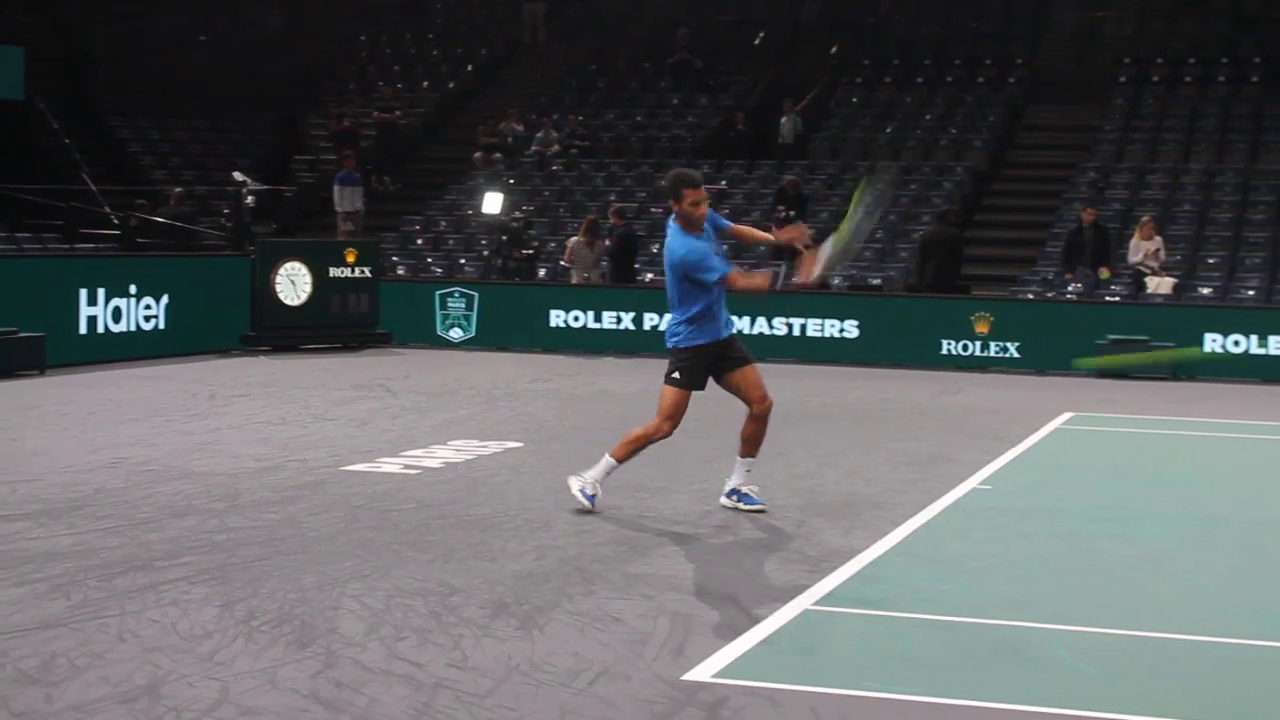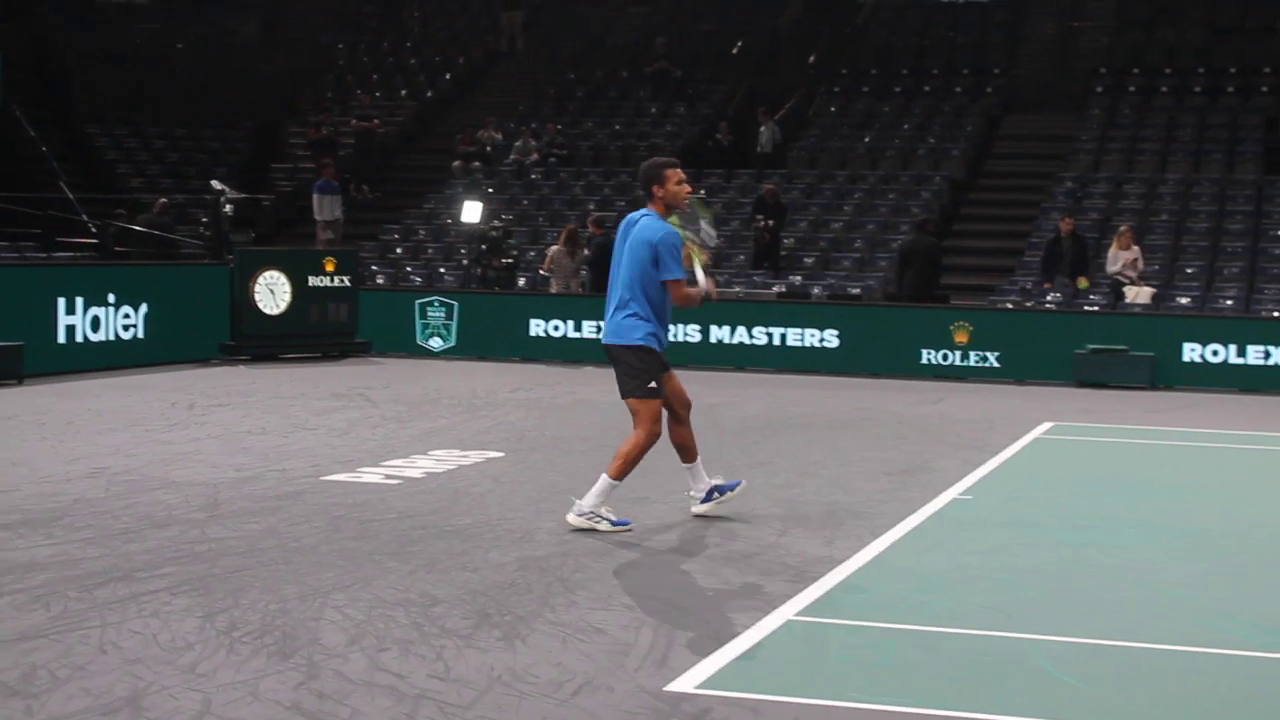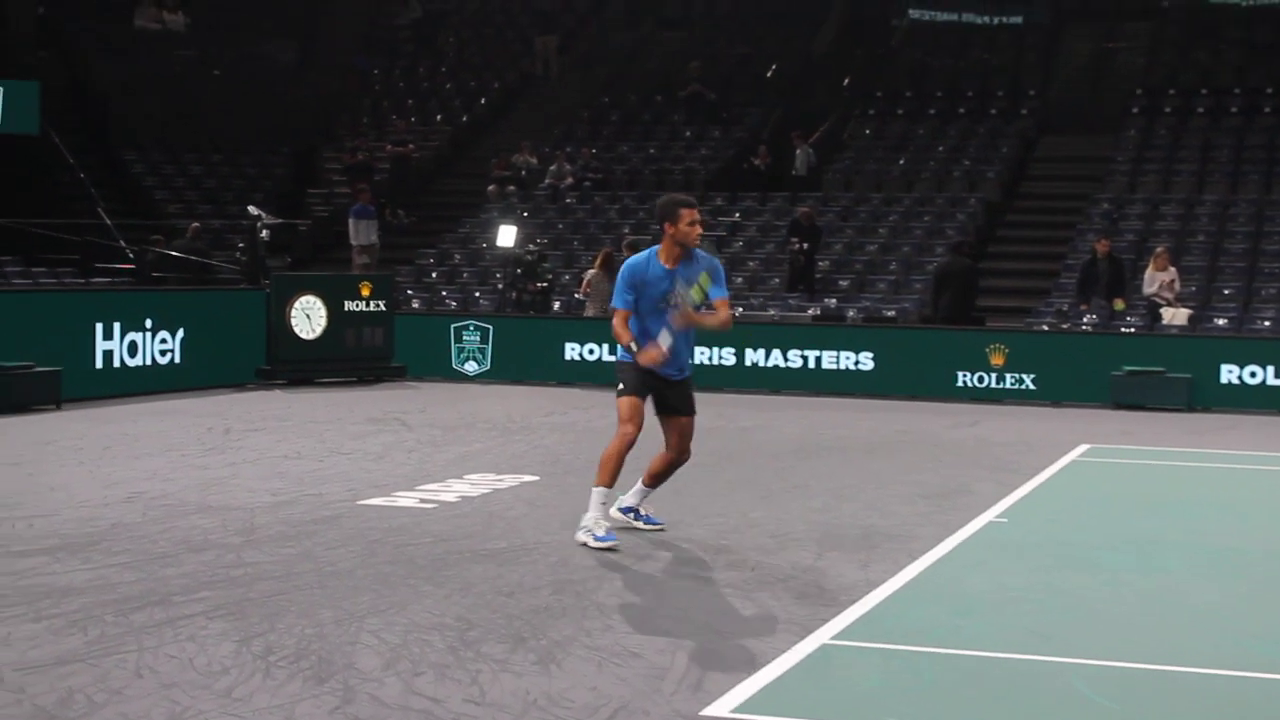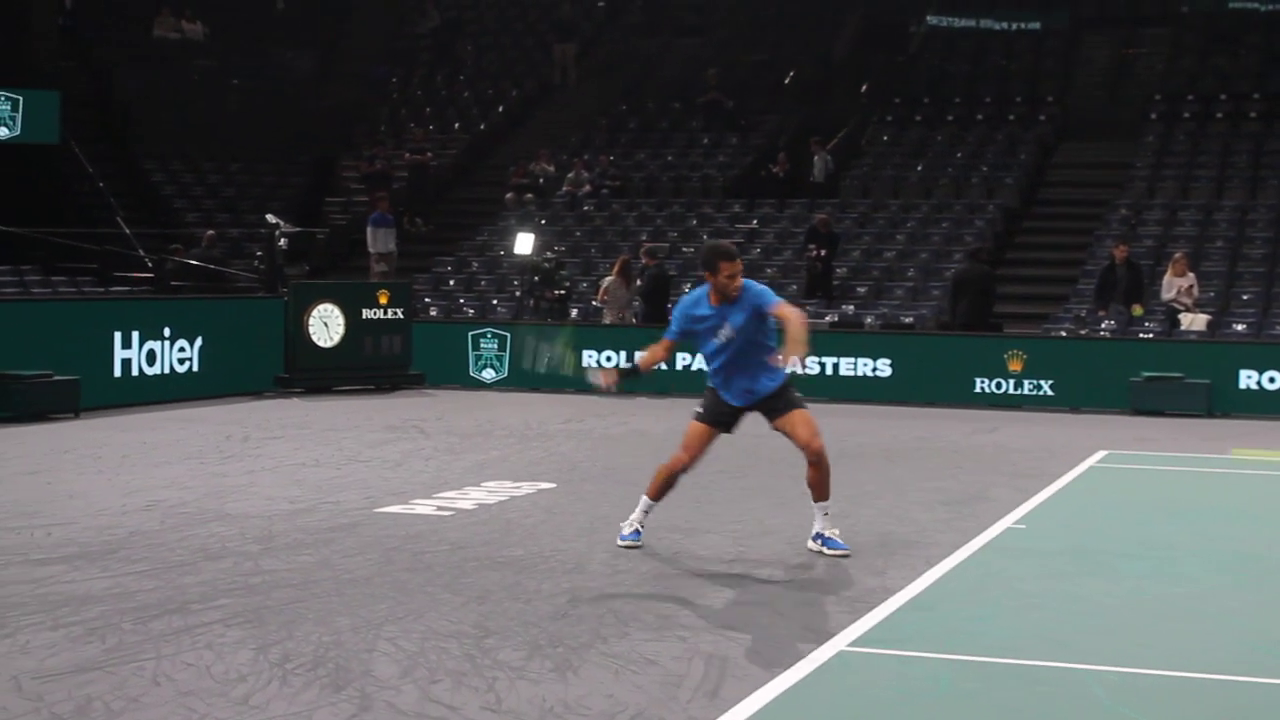
dt=0.5s
person 1, frame 1
left shoulder: (704, 218)
right shoulder: (682, 249)
left elbow: (734, 231)
right elbow: (740, 283)
left wrist: (776, 238)
left hip: (721, 334)
right hip: (691, 343)
left knee: (762, 405)
right knee: (663, 426)
left ankle: (737, 486)
right ankle: (591, 478)
person 1, frame 2
left shoulder: (631, 222)
right shoulder: (664, 234)
right elbow: (678, 297)
left wrist: (682, 262)
right wrist: (701, 292)
left hip: (639, 338)
right hip: (634, 341)
left knee: (680, 410)
right knee: (648, 431)
left ankle: (703, 490)
right ankle: (589, 508)
person 1, frame 3
left shoulder: (708, 266)
right shoulder: (636, 267)
left elbow: (724, 317)
right elbow: (619, 323)
left wrist: (697, 320)
right wrist: (639, 351)
left hip: (677, 370)
right hip: (636, 361)
left knee: (679, 452)
right knee: (628, 430)
left ankle: (630, 504)
right ankle: (592, 519)
person 1, frame 4
left shoulder: (753, 293)
right shoulder: (688, 309)
left elbow: (793, 315)
right elbow: (663, 349)
left wrist: (795, 347)
right wrist: (623, 373)
left hip: (771, 386)
right hip: (723, 391)
left knee: (815, 450)
right knee: (682, 460)
left ankle: (822, 530)
right ankle: (636, 519)
